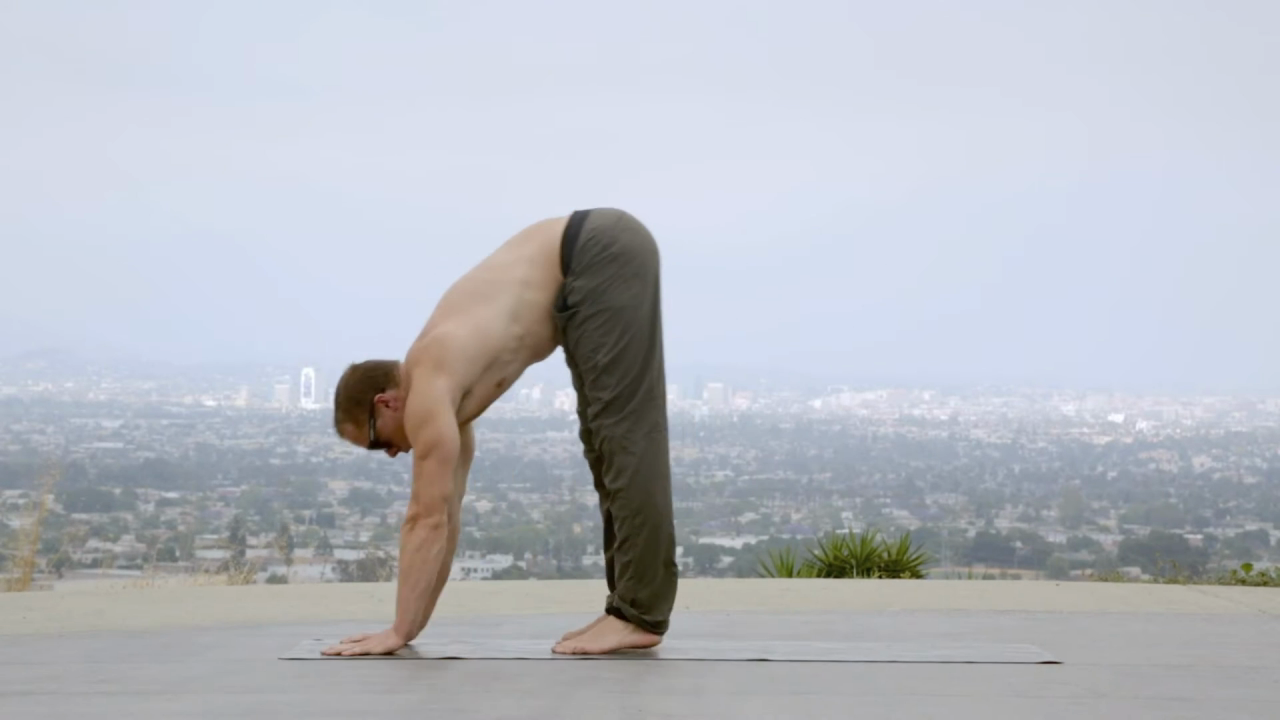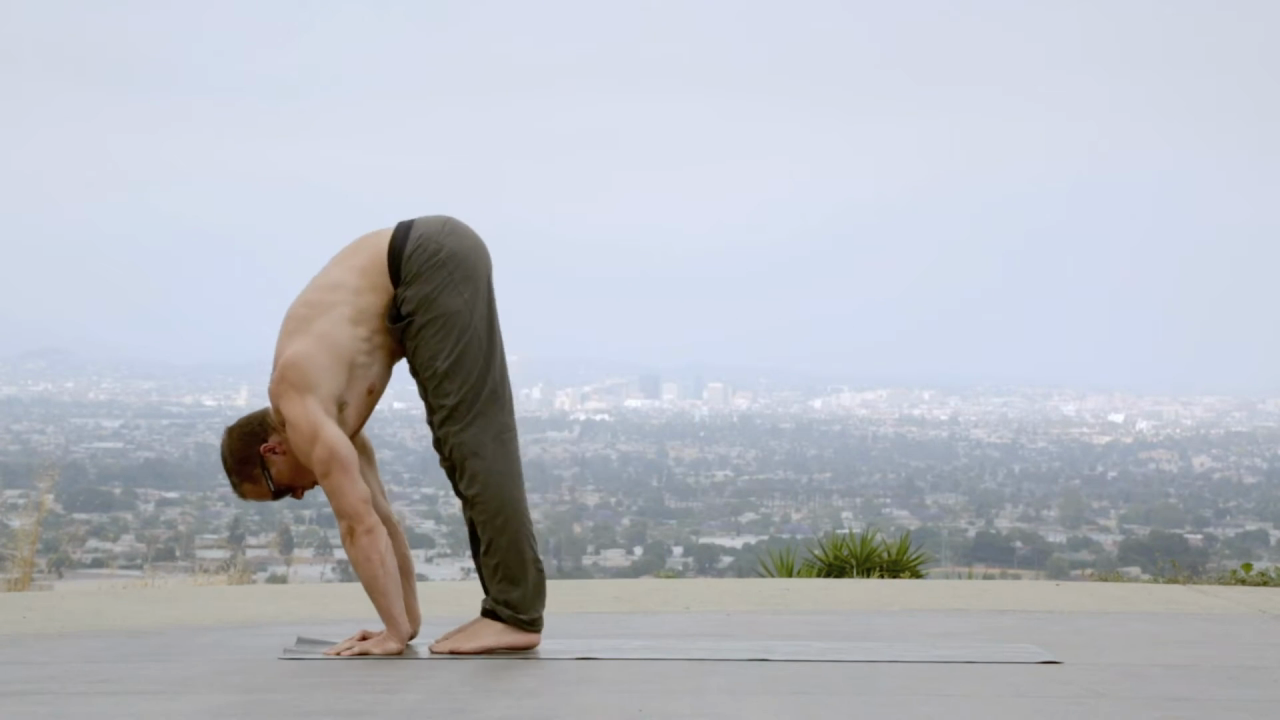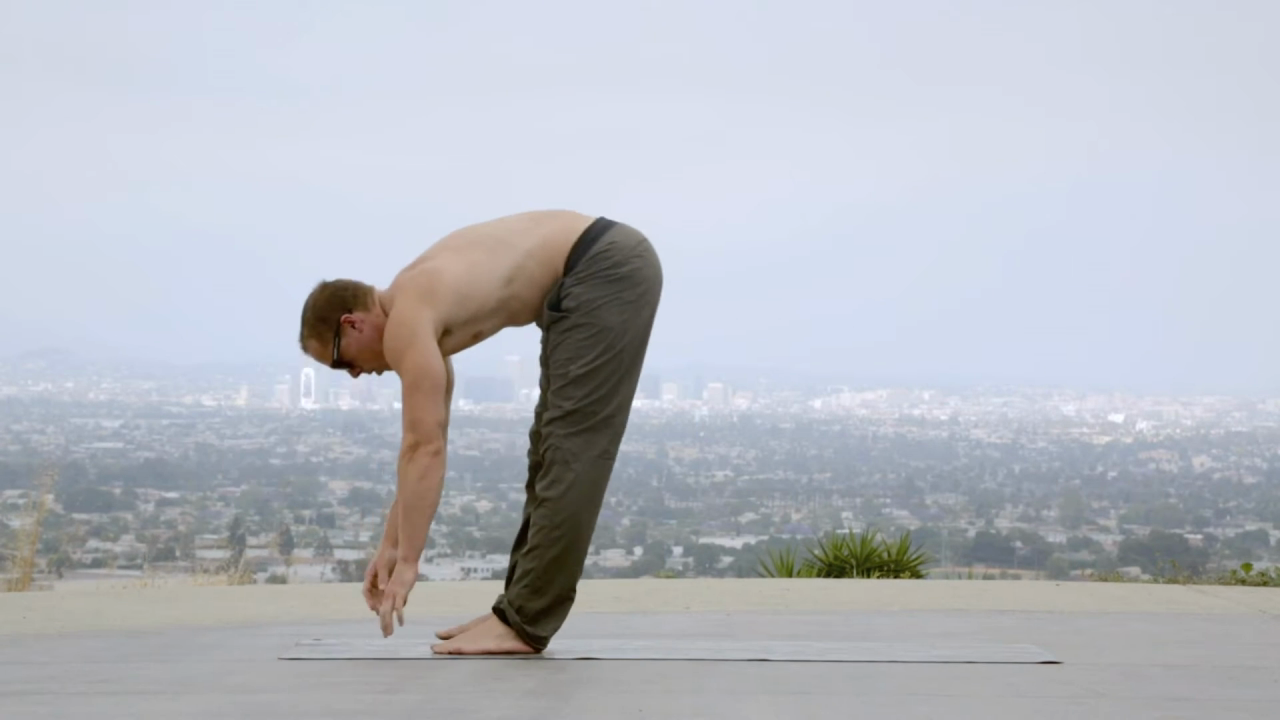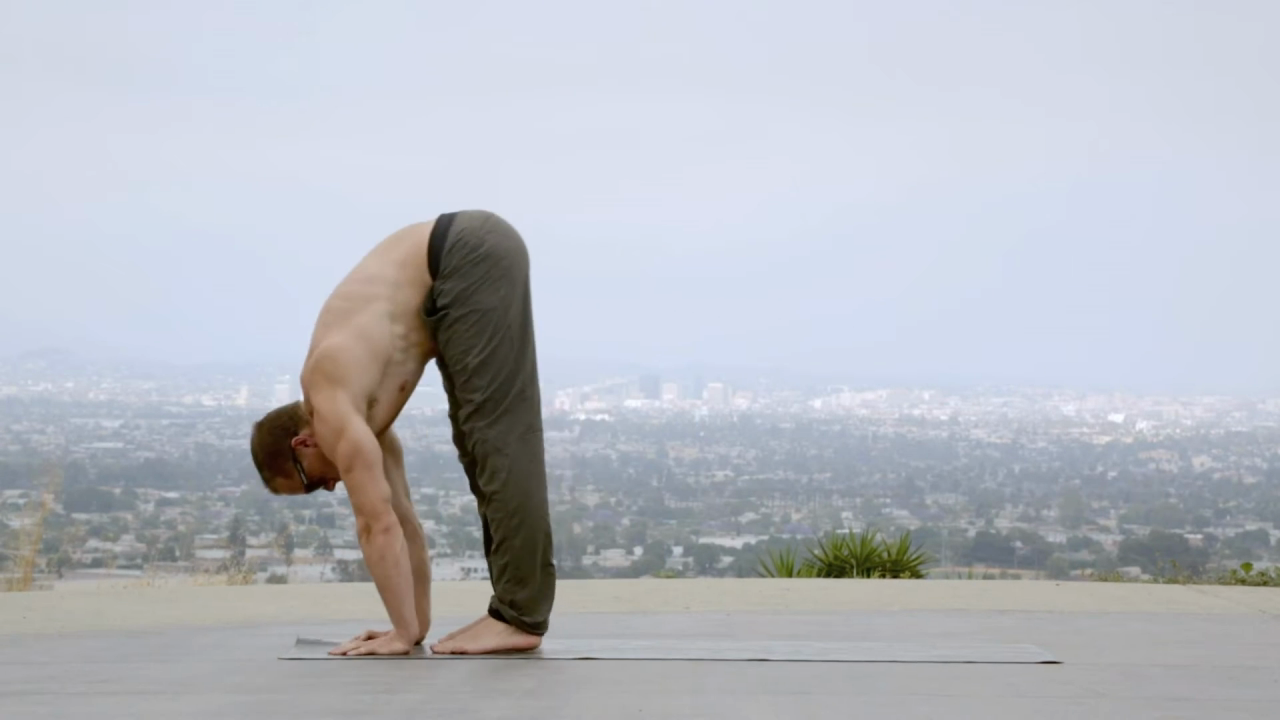
dt=0.5s
person 1, frame 1
left shoulder: (428, 393)
right shoulder: (441, 399)
left elbow: (428, 519)
right elbow: (444, 514)
left wrist: (399, 630)
right wrist: (415, 619)
left hip: (605, 256)
right hip: (596, 255)
left knee: (622, 436)
right knee: (608, 436)
left ankle: (636, 612)
right ankle: (634, 605)
person 1, frame 2
left shoulder: (301, 417)
right shoulder: (330, 417)
left elbow: (361, 528)
right elbow: (380, 520)
left wrist: (396, 631)
right wrist: (408, 620)
left hip: (434, 257)
right hip: (437, 257)
left knee: (473, 439)
right knee: (469, 439)
left ankle: (515, 612)
right ankle: (511, 608)
person 1, frame 3
left shoulder: (405, 320)
right shoulder: (417, 312)
left elbow: (424, 448)
right elbow: (428, 446)
left wrist: (405, 559)
right wrist: (390, 545)
left hip: (607, 269)
right hip: (607, 267)
left knee: (572, 450)
right knee: (558, 449)
left ankle: (523, 619)
right ankle: (521, 612)
person 1, frame 4
left shoulder: (331, 414)
right shoulder: (361, 414)
left elbow: (378, 526)
right elbow: (401, 520)
left wrist: (405, 632)
right wrist: (417, 624)
left hip: (473, 254)
right hip: (484, 252)
left knee: (498, 439)
right knee: (485, 440)
left ankle: (519, 614)
right ankle: (517, 609)
